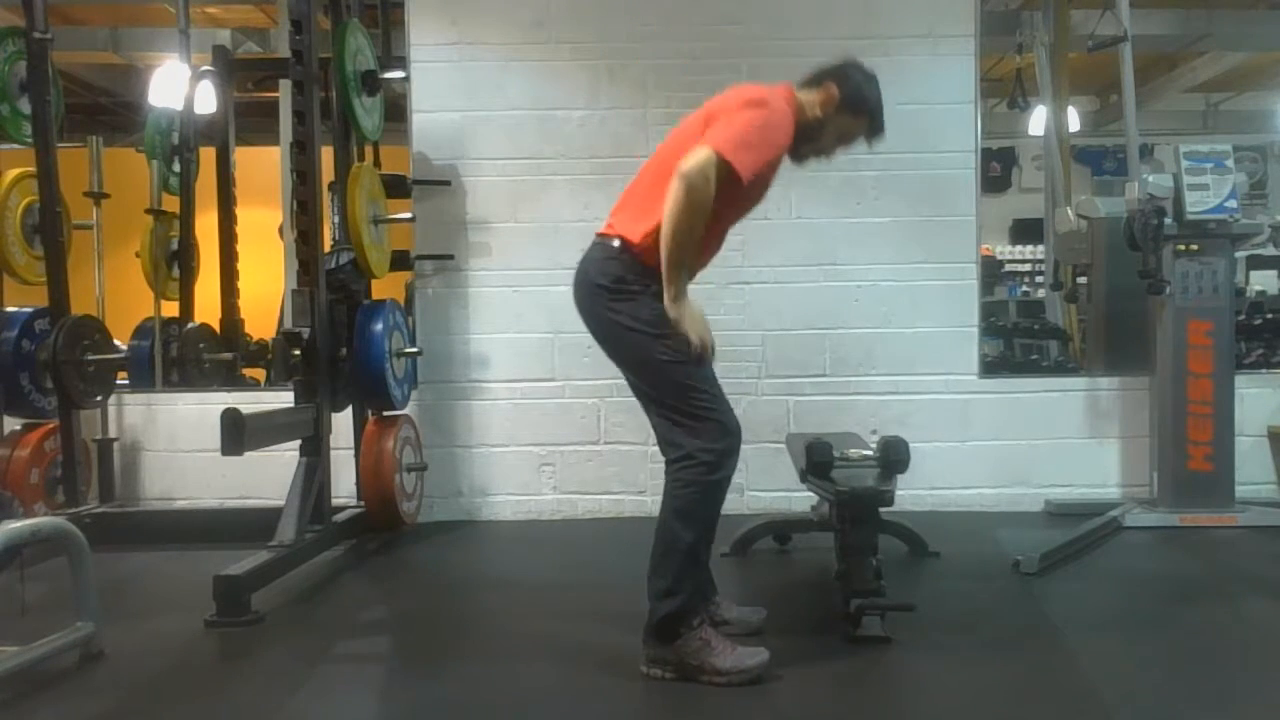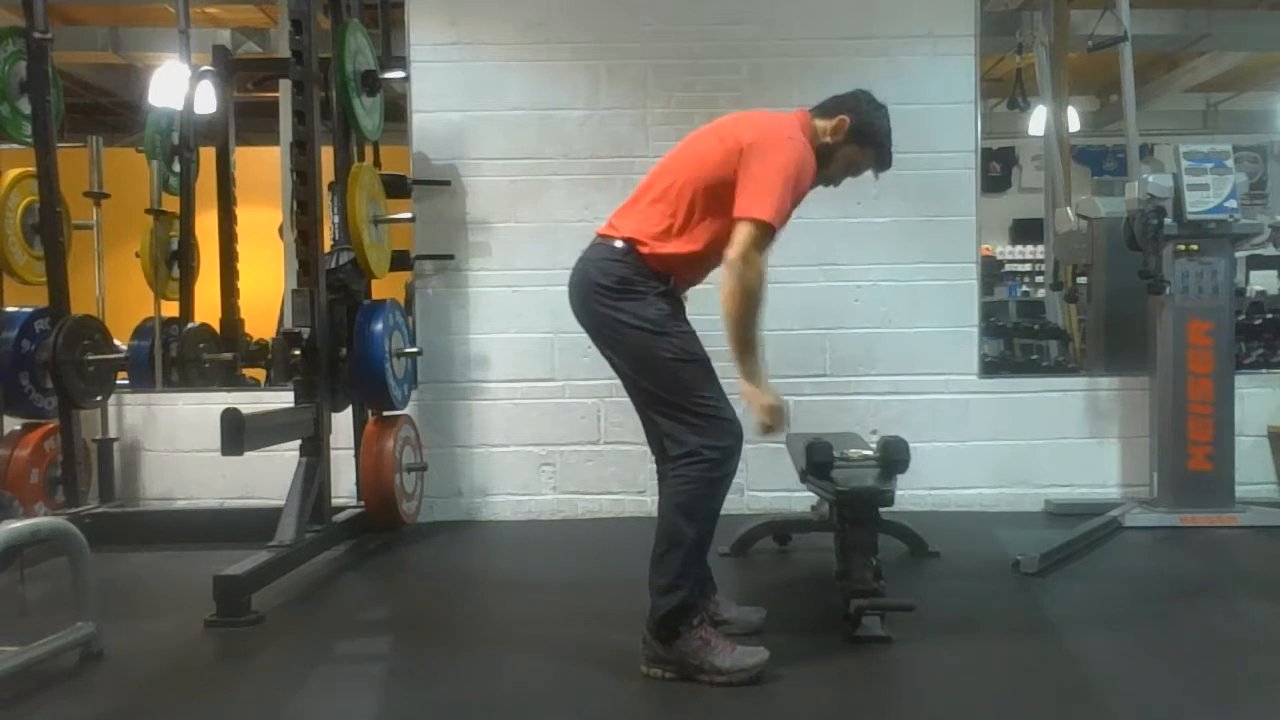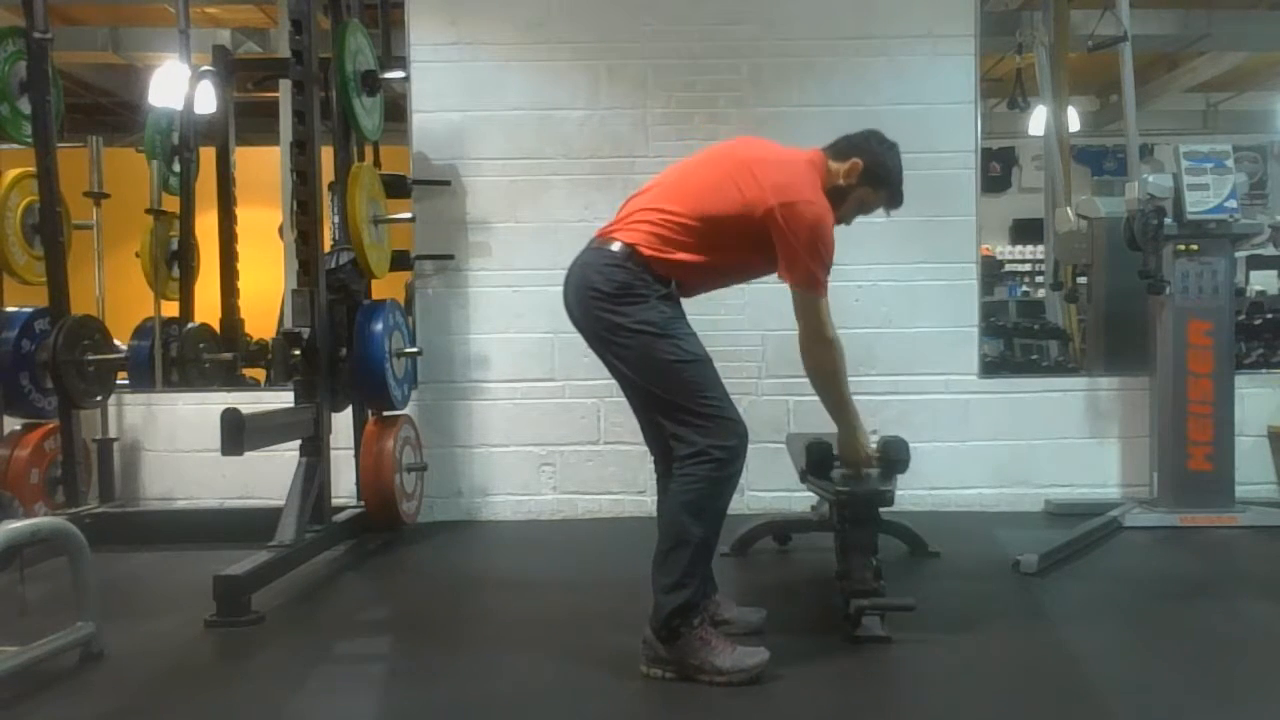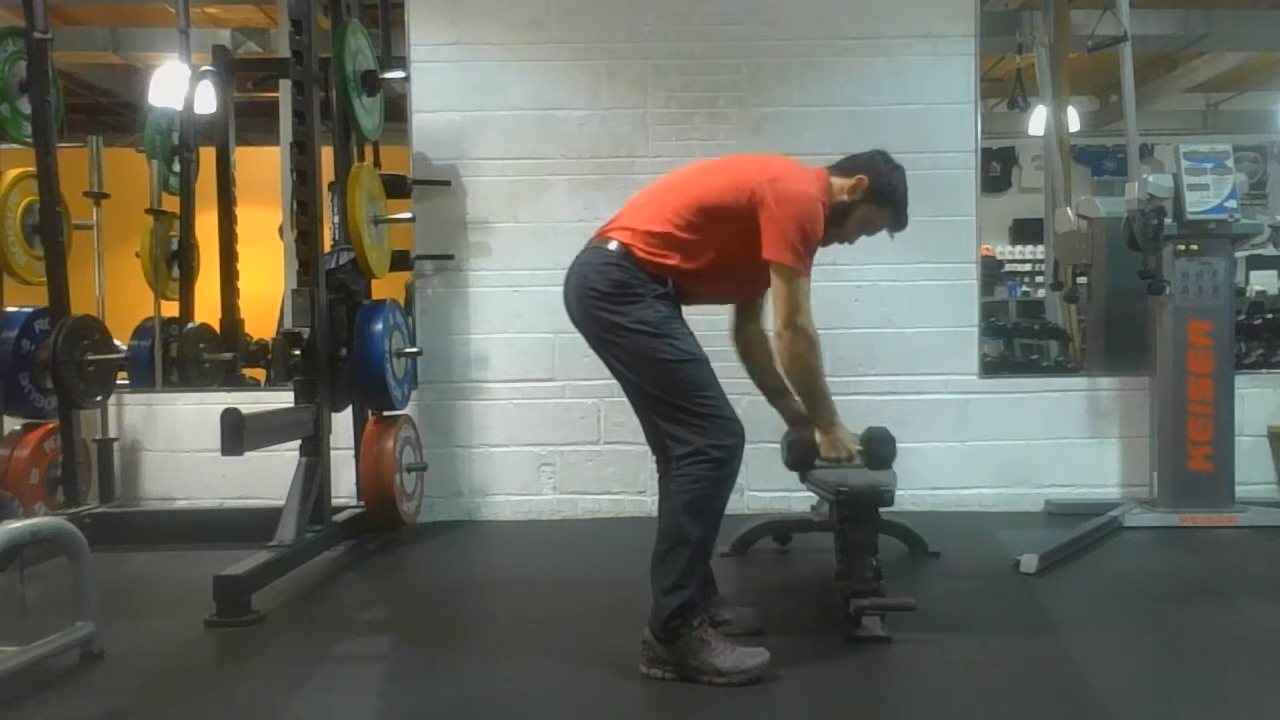
dt=0.4s
person 1, frame 1
left shoulder: (761, 113)
right shoulder: (773, 111)
right elbow: (692, 175)
left wrist: (673, 294)
right wrist: (676, 298)
left hip: (624, 277)
right hip: (625, 280)
left knee: (702, 441)
right knee: (709, 441)
left ankle: (692, 601)
right ankle: (673, 635)
person 1, frame 2
left shoulder: (767, 133)
right shoulder: (791, 149)
right elbow: (744, 262)
right wrist: (751, 375)
left hip: (611, 276)
right hip: (627, 284)
left knee: (691, 441)
right knee: (711, 440)
left ankle: (693, 598)
right ankle: (674, 634)
person 1, frame 3
left shoulder: (773, 165)
right shoulder: (805, 203)
right elbow: (818, 339)
right wrist: (850, 429)
left hip: (598, 274)
right hip: (624, 287)
left knee: (688, 446)
right knee: (717, 443)
left ankle: (694, 598)
right ankle: (674, 634)
person 1, frame 4
left shoulder: (779, 189)
right shoulder: (800, 198)
left elbow: (749, 328)
right elbow: (794, 331)
left wrist: (792, 410)
right wrist: (826, 424)
left hip: (601, 277)
right hip: (621, 285)
left knee: (689, 443)
right knee: (714, 442)
left ankle: (695, 598)
right ankle: (674, 635)
